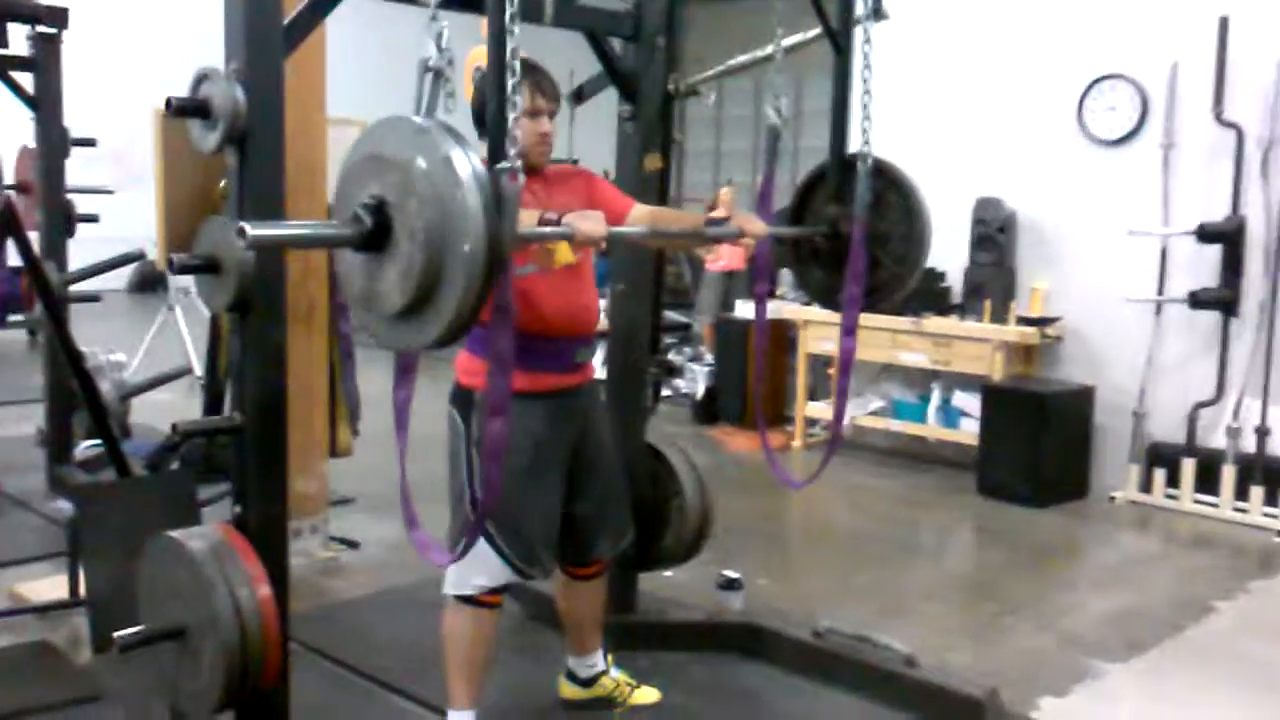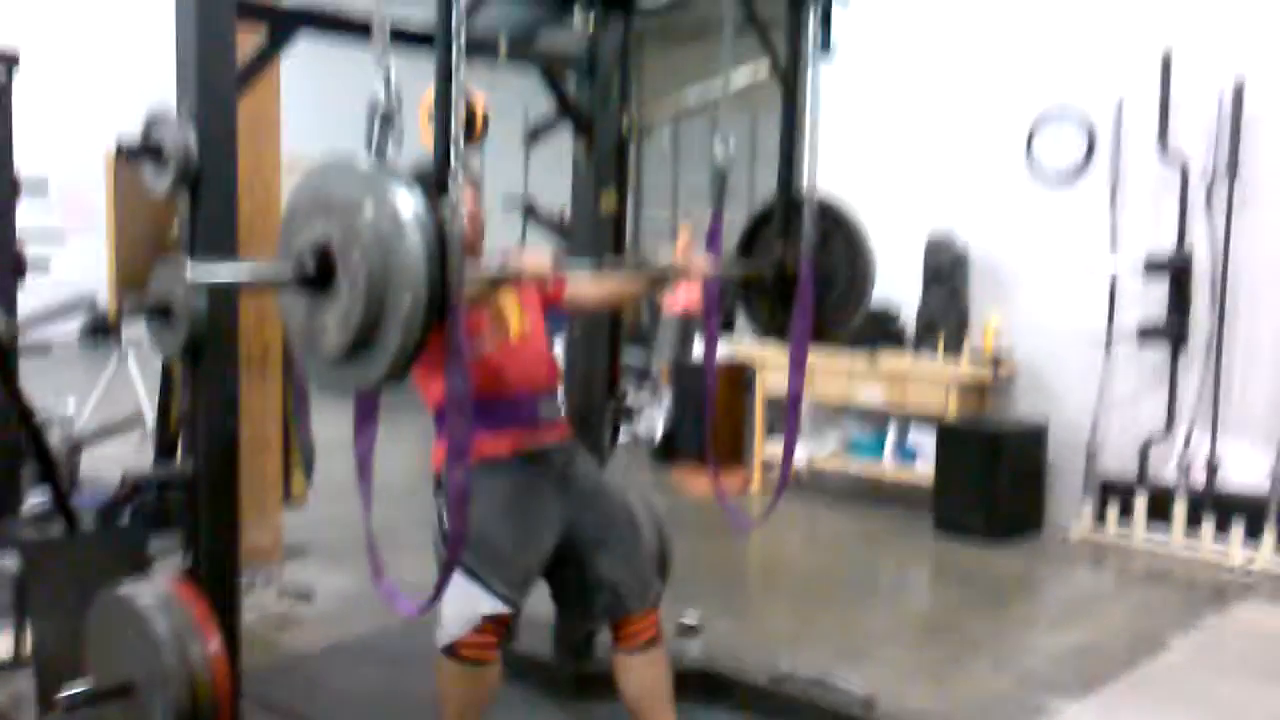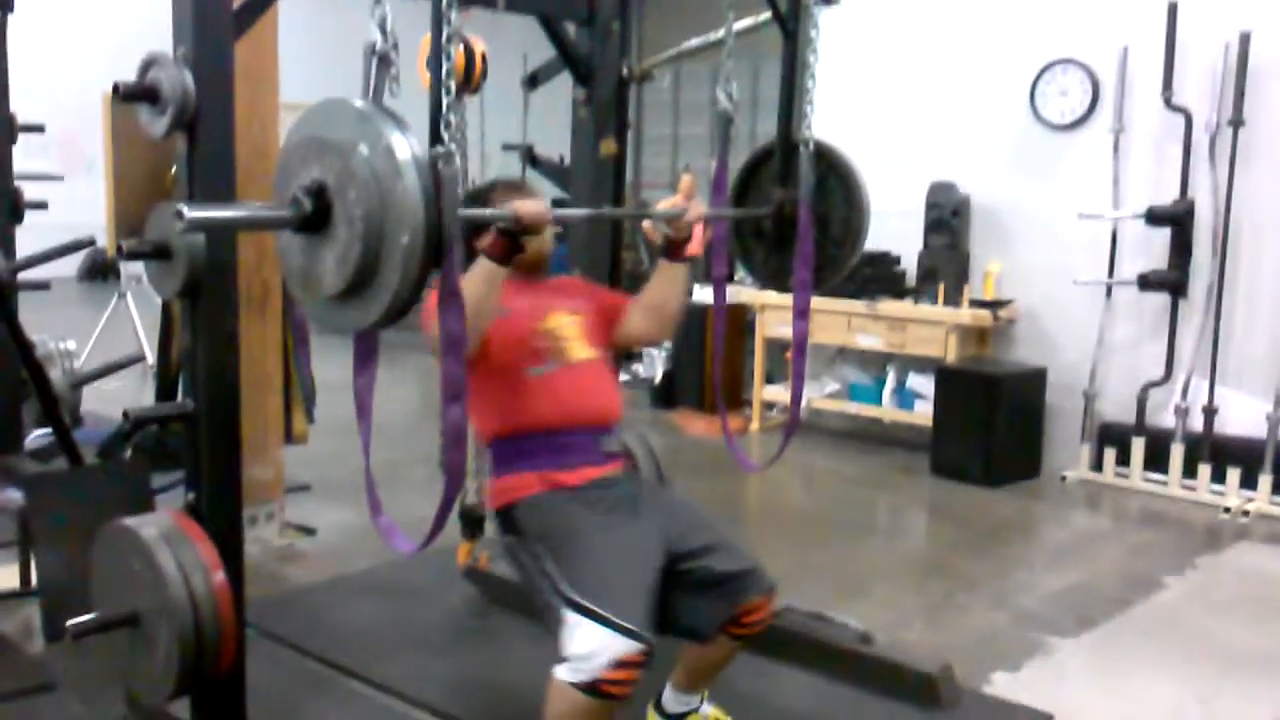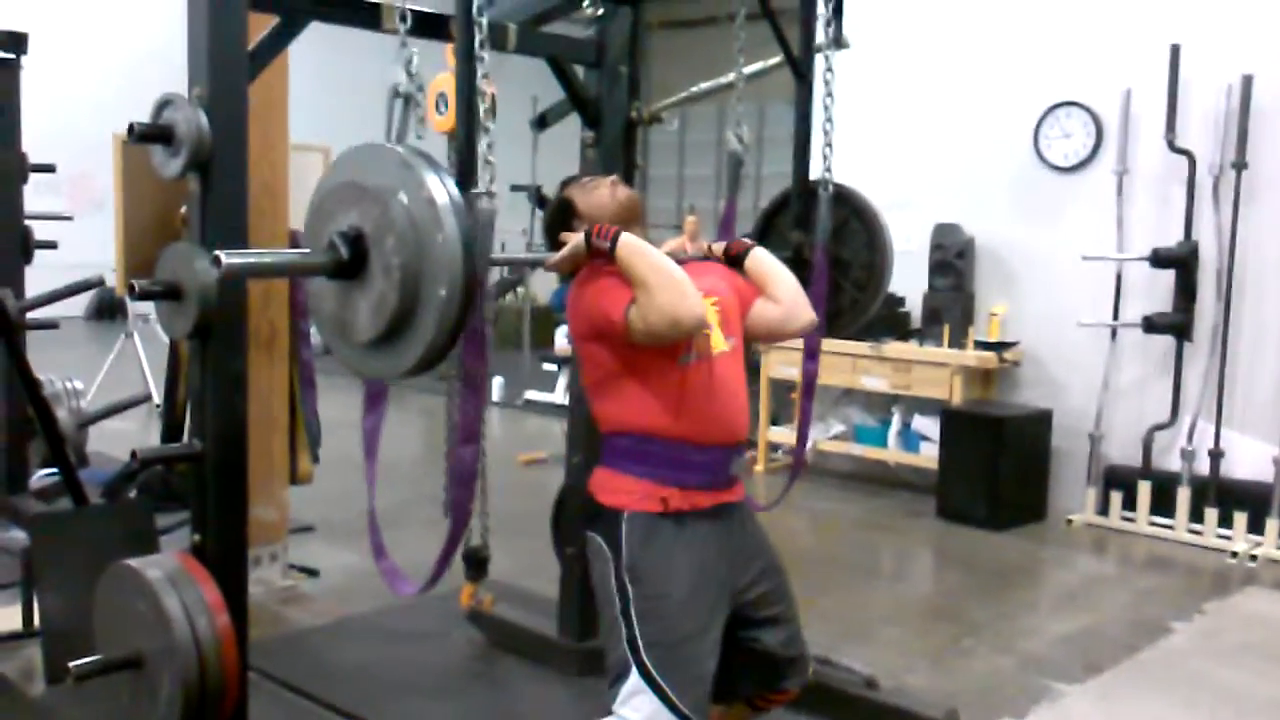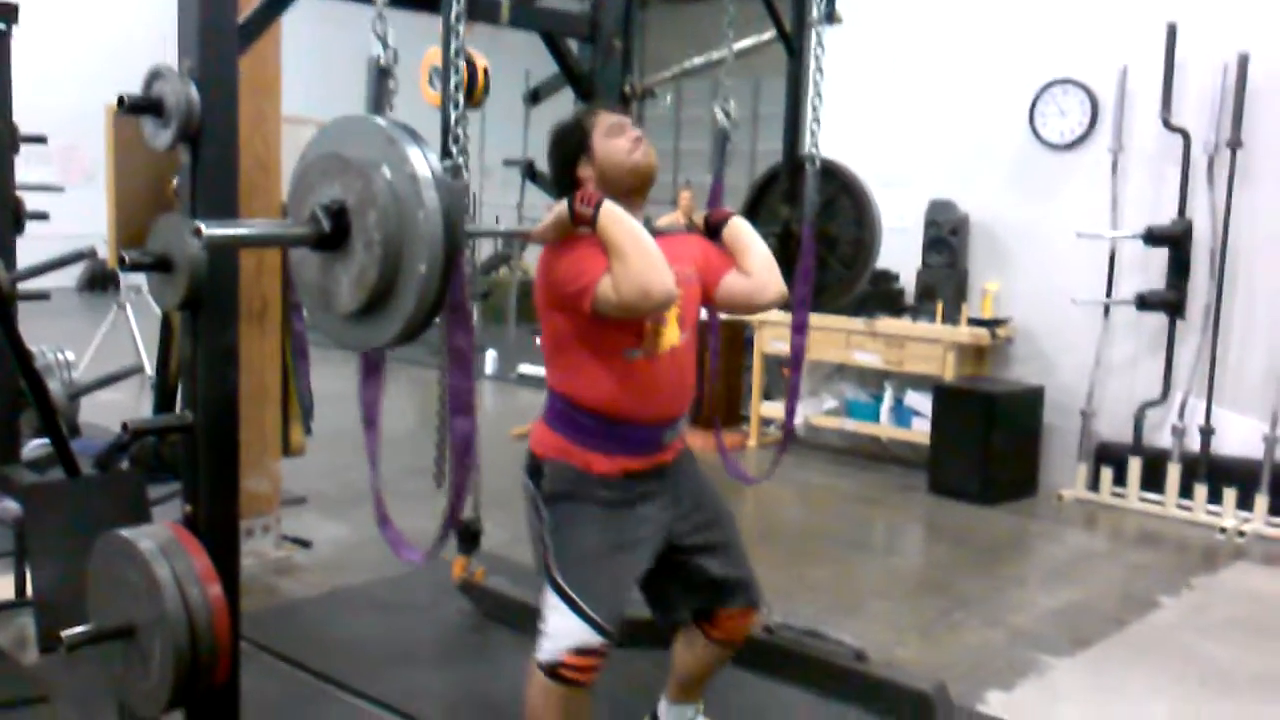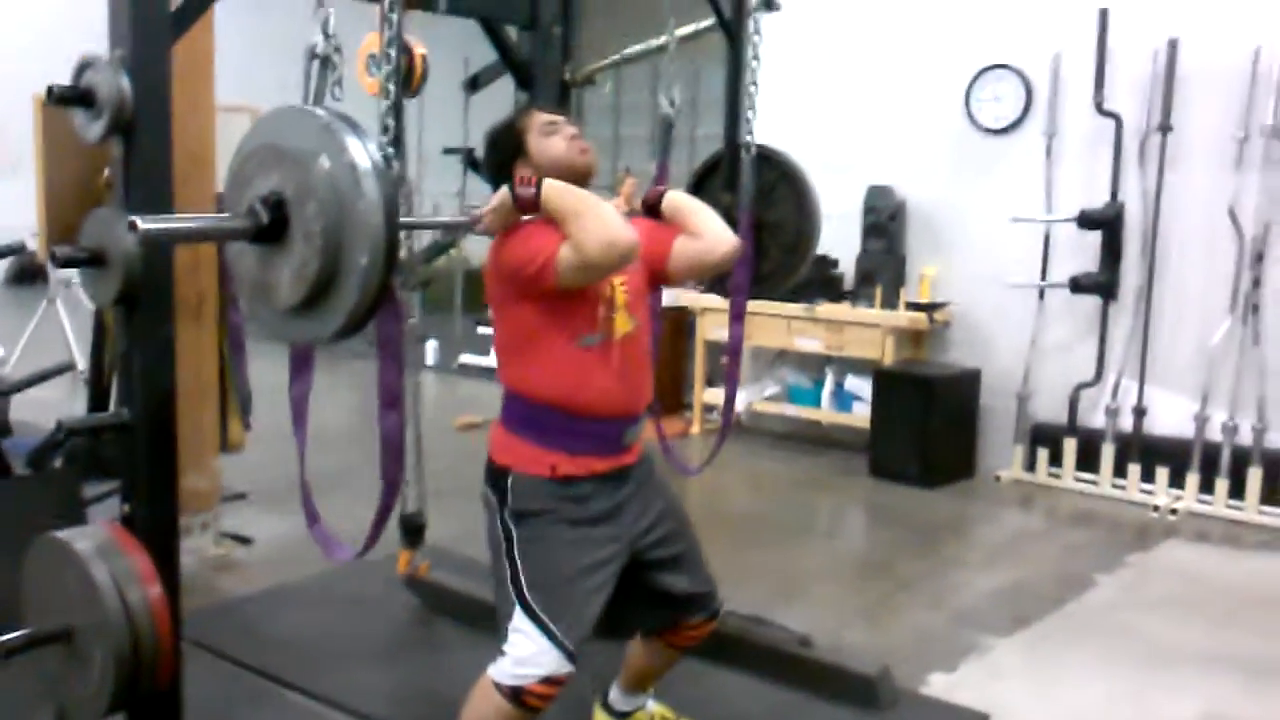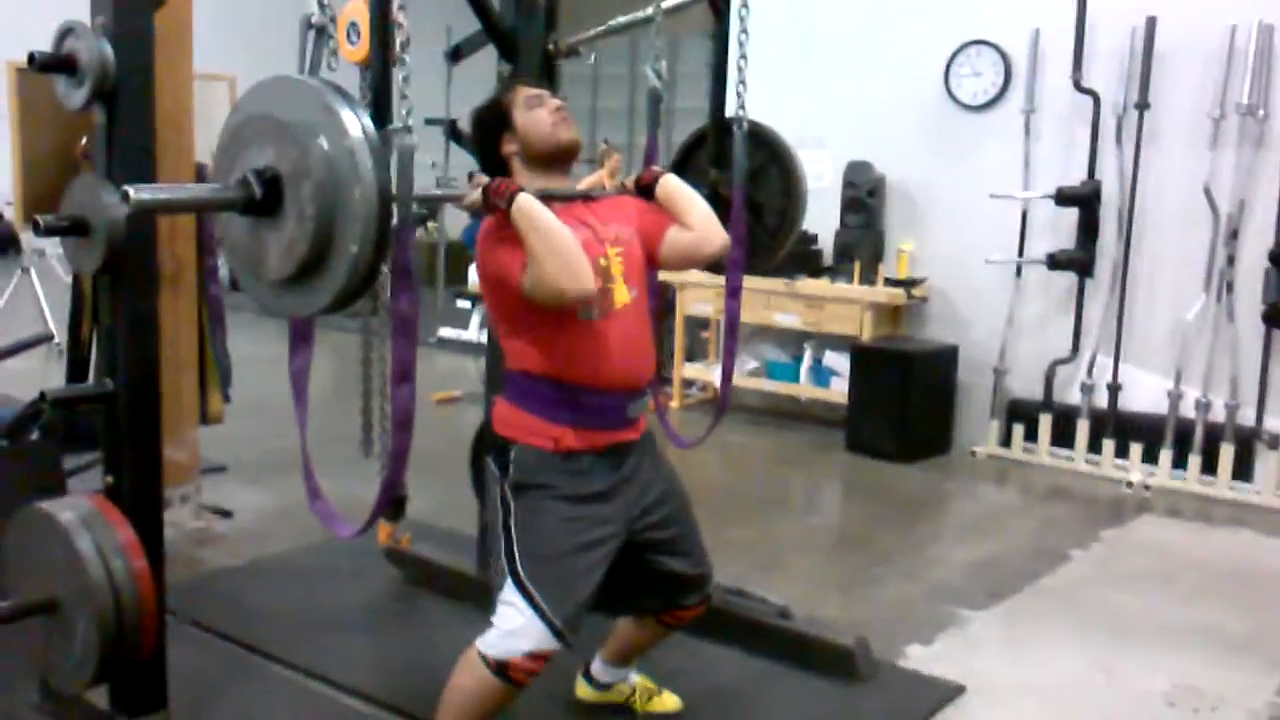
dt=0.7s
person 1, frame 1
left shoulder: (576, 183)
left elbow: (645, 219)
left wrist: (721, 221)
right wrist: (560, 223)
left hip: (576, 389)
right hip: (501, 396)
left knee: (591, 543)
right knee: (484, 560)
person 1, frame 2
left shoulder: (518, 277)
left elbow: (593, 290)
left wrist: (663, 275)
right wrist: (507, 274)
left hip: (559, 455)
right hip: (486, 467)
left knee: (635, 605)
right knee: (480, 618)
person 1, frame 3
left shoulder: (569, 291)
right shoulder: (477, 291)
left elbow: (651, 325)
left wrist: (676, 243)
right wrist: (502, 246)
left hip: (618, 482)
right hip: (543, 498)
left knee: (744, 597)
right knee: (610, 648)
person 1, frame 4
left shoulder: (709, 276)
right shoulder: (599, 285)
left elbow: (796, 316)
right elbow: (681, 316)
left wrist: (738, 249)
right wrist: (609, 242)
left hip: (725, 509)
right hip: (645, 519)
left knee: (777, 670)
person 1, frame 5
left shoulder: (685, 248)
right shoulder: (574, 254)
left elbow: (766, 290)
right elbow: (651, 293)
left wrist: (723, 221)
right wrist: (595, 211)
left hip: (665, 465)
right hip: (580, 475)
left knee: (731, 604)
right knee: (577, 638)
person 1, frame 6
left shoulder: (635, 238)
right shoulder: (521, 247)
left elbow: (720, 247)
right elbow: (613, 244)
left wrist: (663, 198)
right wrist: (536, 195)
left hip: (626, 470)
right hip: (543, 483)
left knee: (691, 609)
right knee: (539, 664)
person 1, frame 7
left shoulder: (621, 211)
right shoulder: (508, 231)
left elbow: (709, 242)
right elbow: (573, 285)
left wrist: (655, 178)
right wrist: (514, 197)
left hip: (630, 444)
right hip: (548, 456)
left knee: (683, 589)
right knee: (526, 634)
